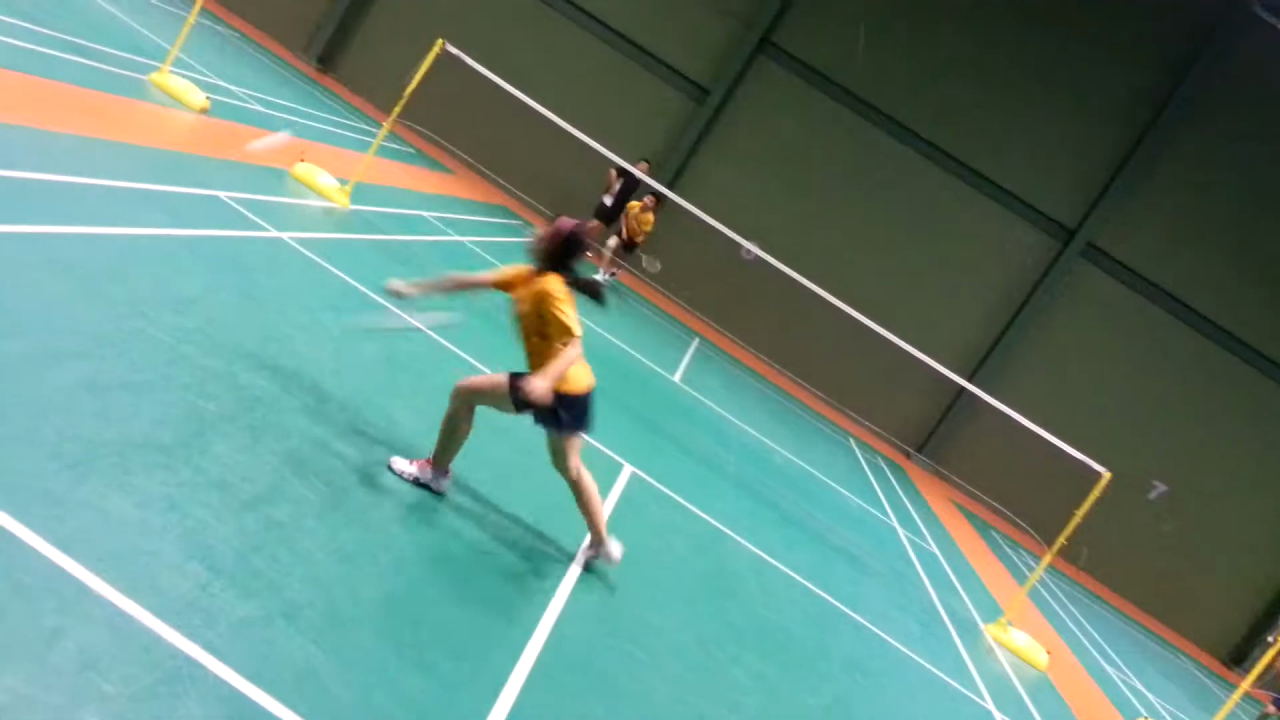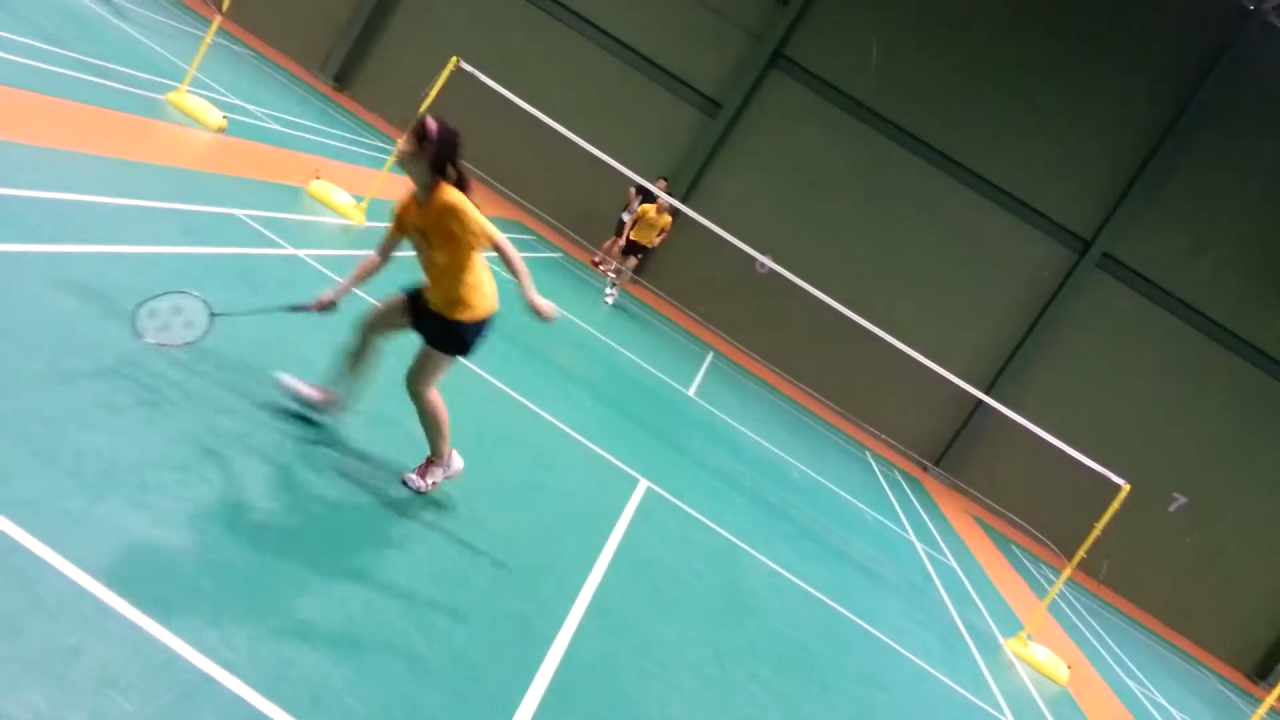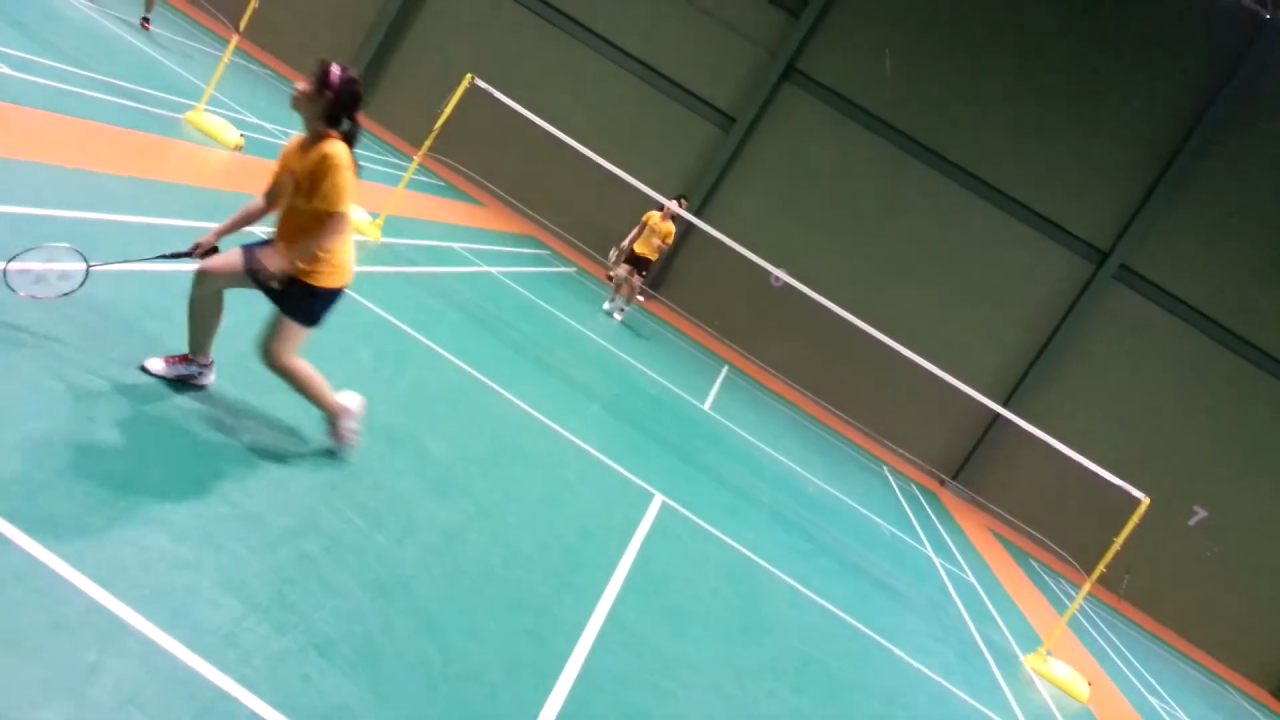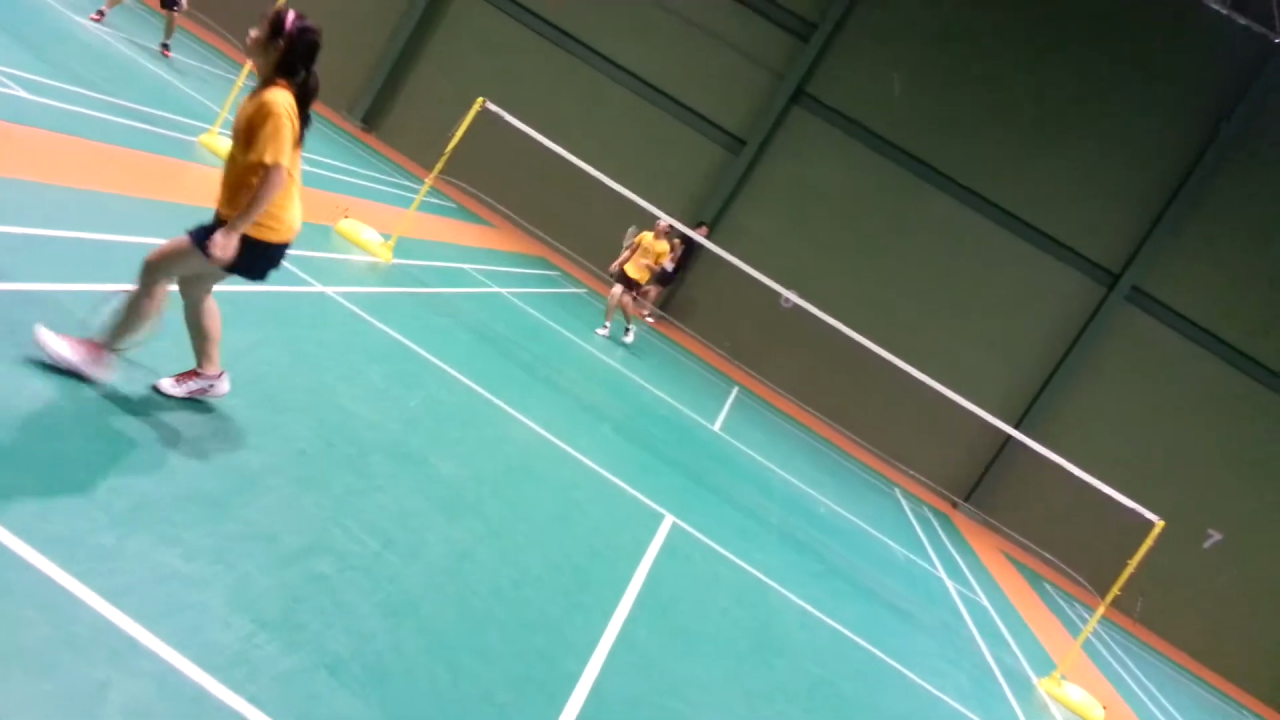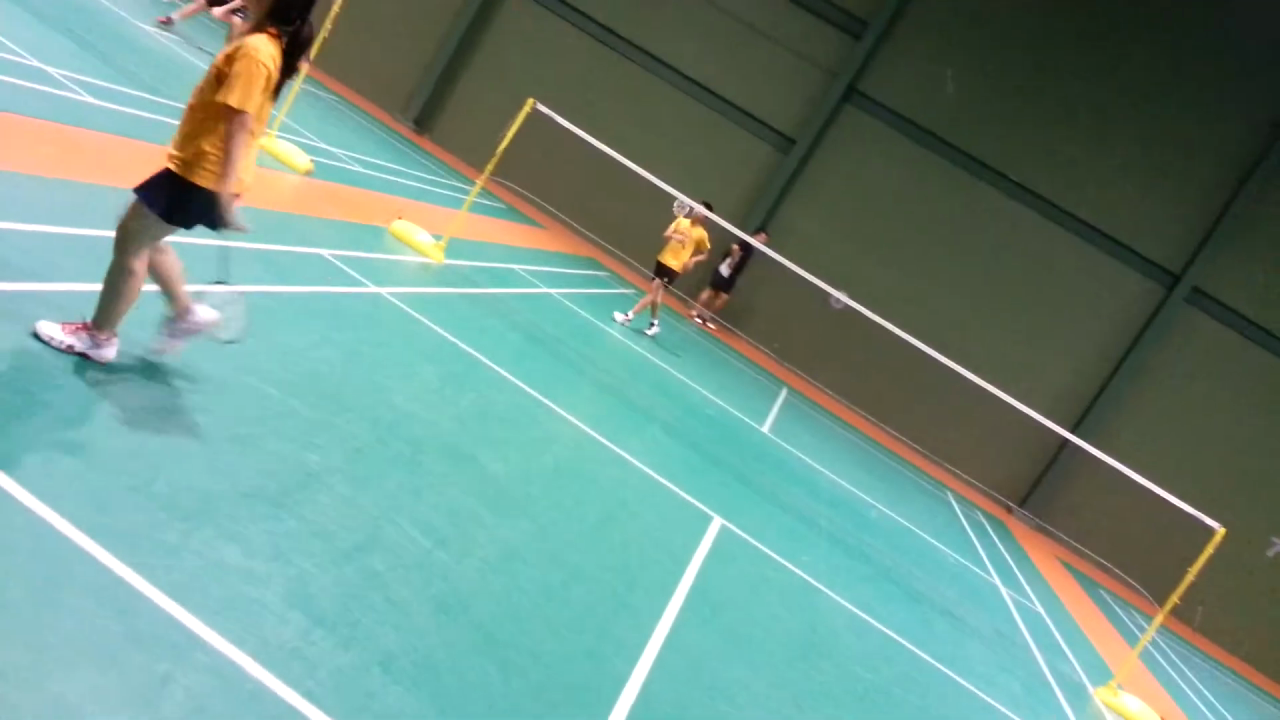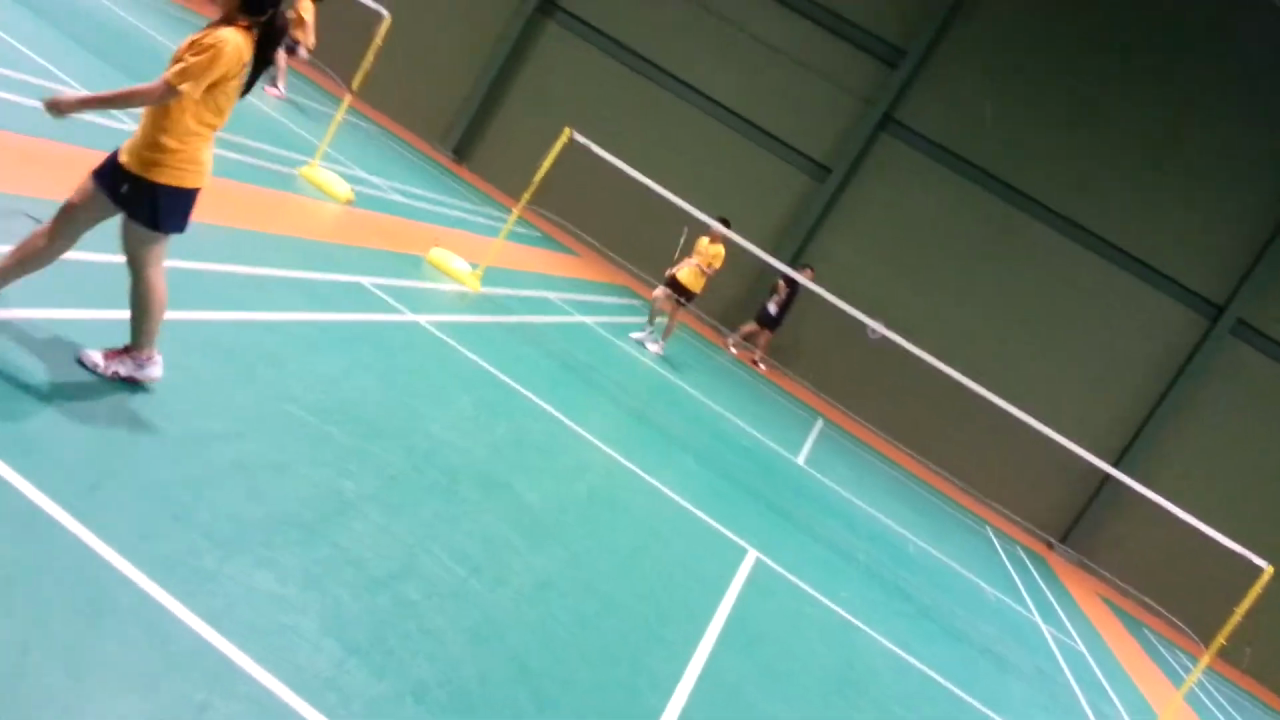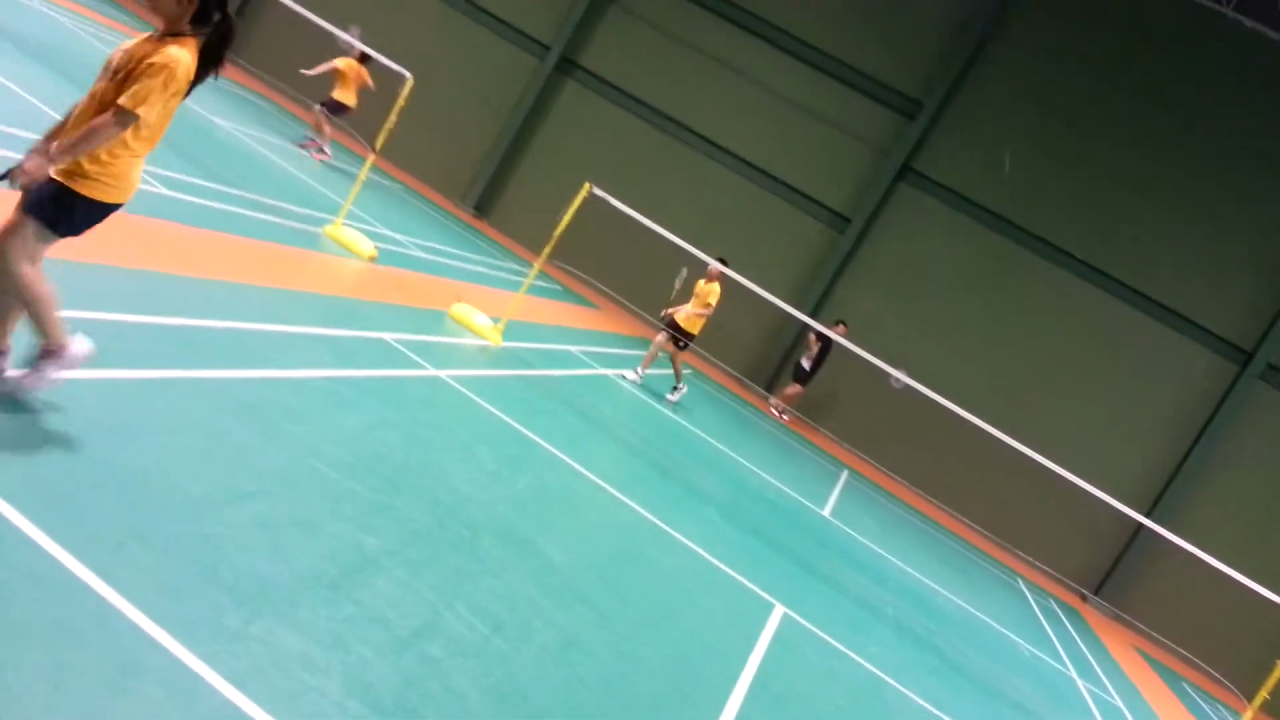
dt=0.3s
person 1, frame 1
left shoulder: (550, 290)
right shoulder: (526, 277)
left elbow: (574, 343)
right elbow: (475, 281)
left wrist: (543, 378)
right wrist: (418, 288)
left hip: (559, 387)
right hip: (571, 385)
left knee: (466, 391)
right knee: (569, 464)
left ankle: (437, 470)
right ankle: (602, 542)
person 1, frame 2
left shoulder: (451, 204)
right shoulder: (411, 202)
left elbow: (502, 247)
right elbow: (382, 255)
left wrist: (532, 296)
right wrist: (340, 290)
left hip: (466, 309)
right hip: (436, 296)
left knee: (419, 383)
right knee: (372, 323)
left ankle: (440, 461)
right ankle: (332, 394)
person 1, frame 3
left shoulder: (333, 157)
right shoulder: (298, 147)
left elbow: (336, 227)
right elbow: (266, 202)
left wrist: (282, 254)
right wrist: (218, 233)
left hip: (318, 274)
right hip: (286, 259)
left knee: (276, 354)
right knee: (208, 276)
left ankle: (339, 407)
right ankle: (199, 364)
person 1, frame 4
left shoulder: (275, 104)
right shoulder: (266, 97)
left elbow: (274, 180)
left wrist: (233, 233)
right wrist: (230, 224)
left hip: (258, 232)
right hip: (248, 223)
left knee: (156, 268)
right knee: (193, 287)
left ankle: (99, 353)
right ankle: (209, 373)
person 1, frame 5
left shoulder: (254, 48)
right shoulder: (267, 44)
left elbow: (235, 124)
left wrist: (224, 194)
left hip: (202, 175)
right hip: (198, 166)
left knee: (131, 242)
right knee: (144, 241)
left ankle: (100, 336)
right ankle: (186, 312)
person 1, frame 6
left shoulder: (227, 42)
right shoulder: (231, 34)
left elbow: (161, 92)
left wrist: (80, 103)
left hip: (166, 171)
right hip: (143, 155)
left knee: (143, 261)
right knee: (69, 218)
left ankle: (142, 357)
person 1, frame 7
left shoulder: (171, 59)
right shoulder: (150, 42)
left elbow: (116, 122)
right elbow: (96, 99)
left wrist: (49, 157)
right wrist: (45, 143)
left hip: (94, 180)
right hip: (73, 168)
left ankle: (59, 345)
